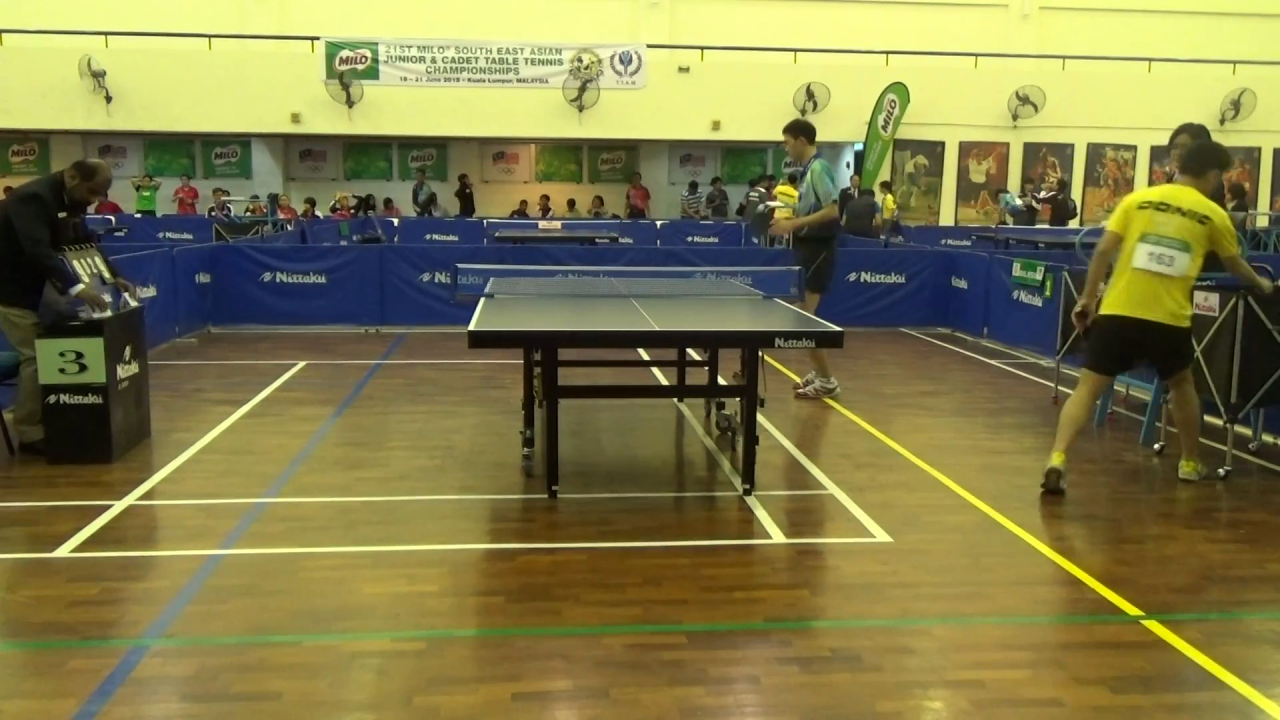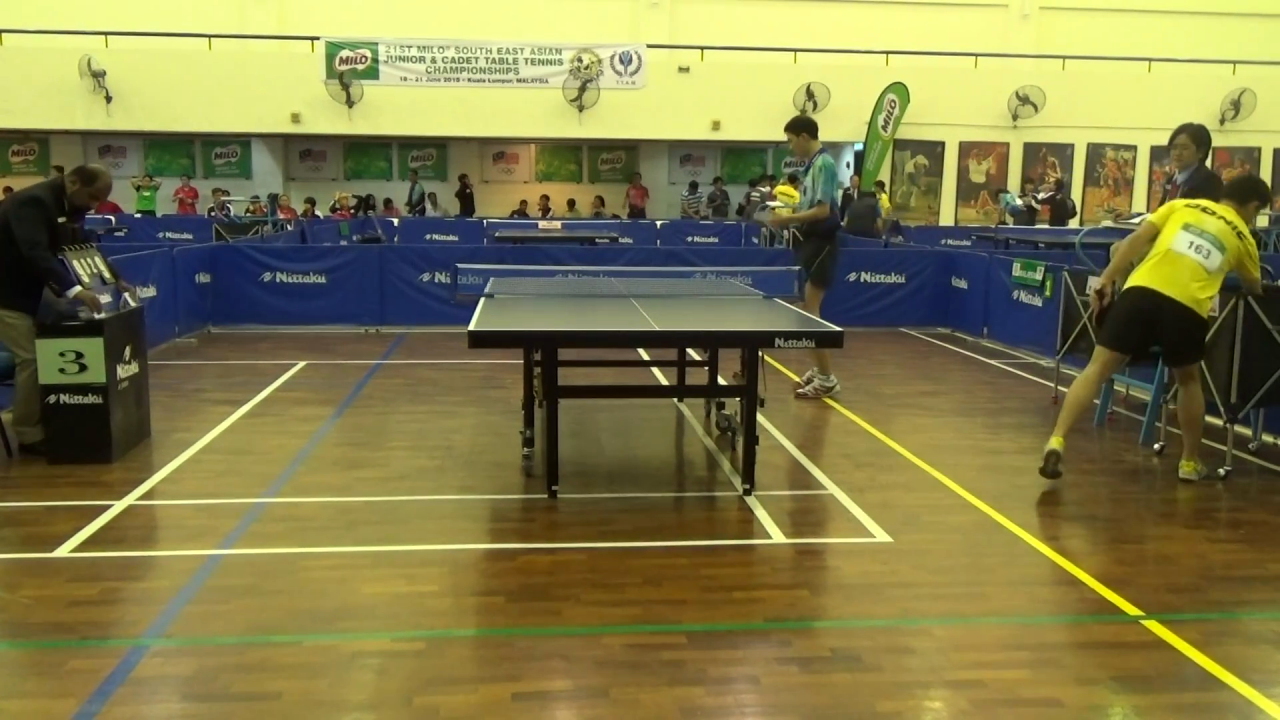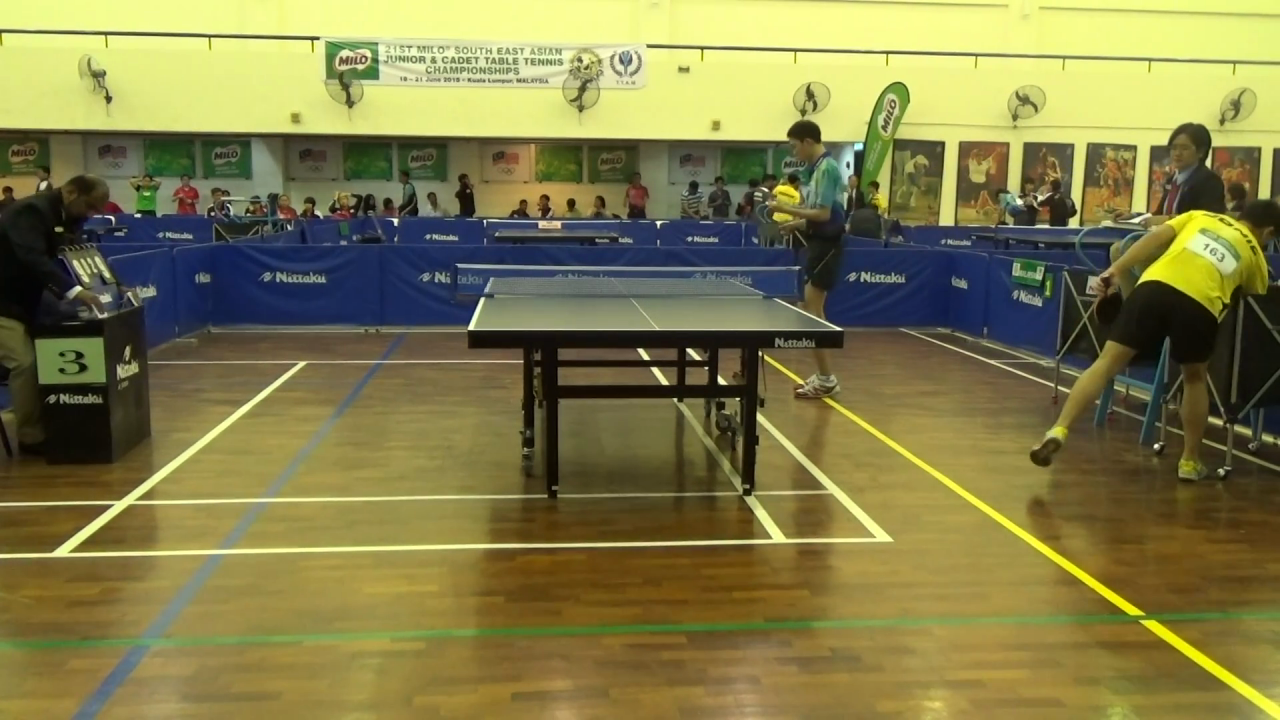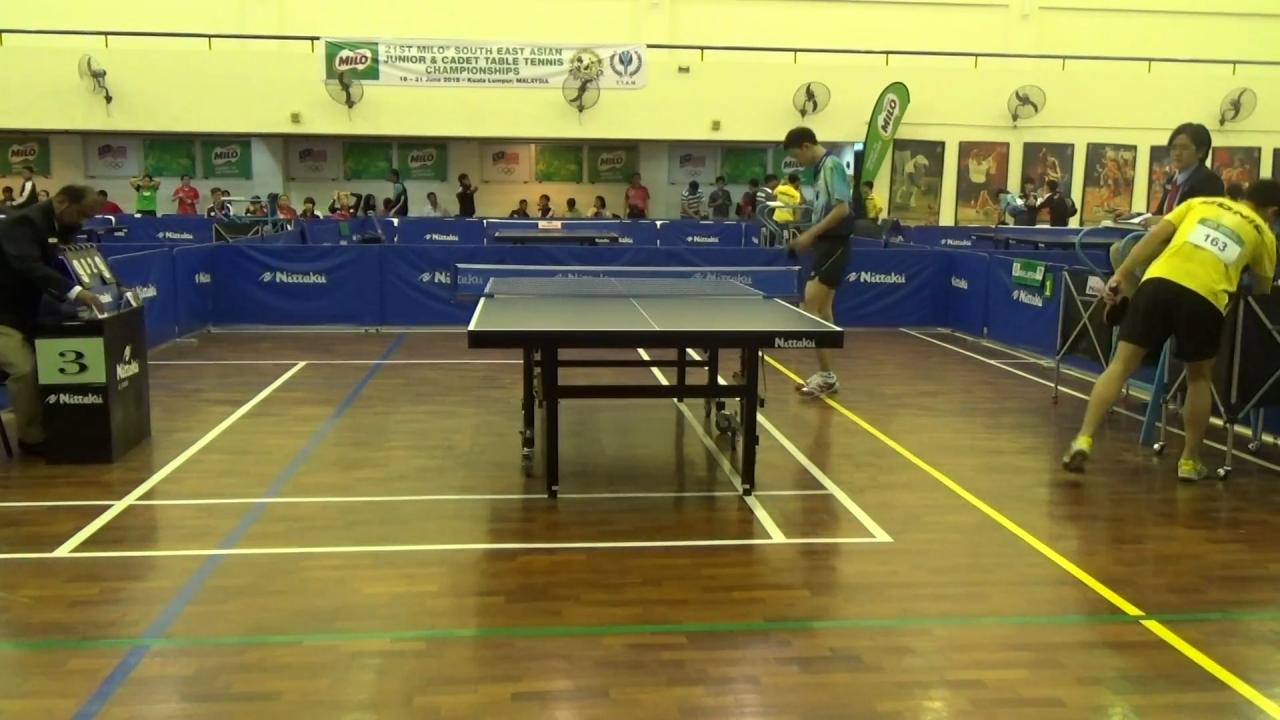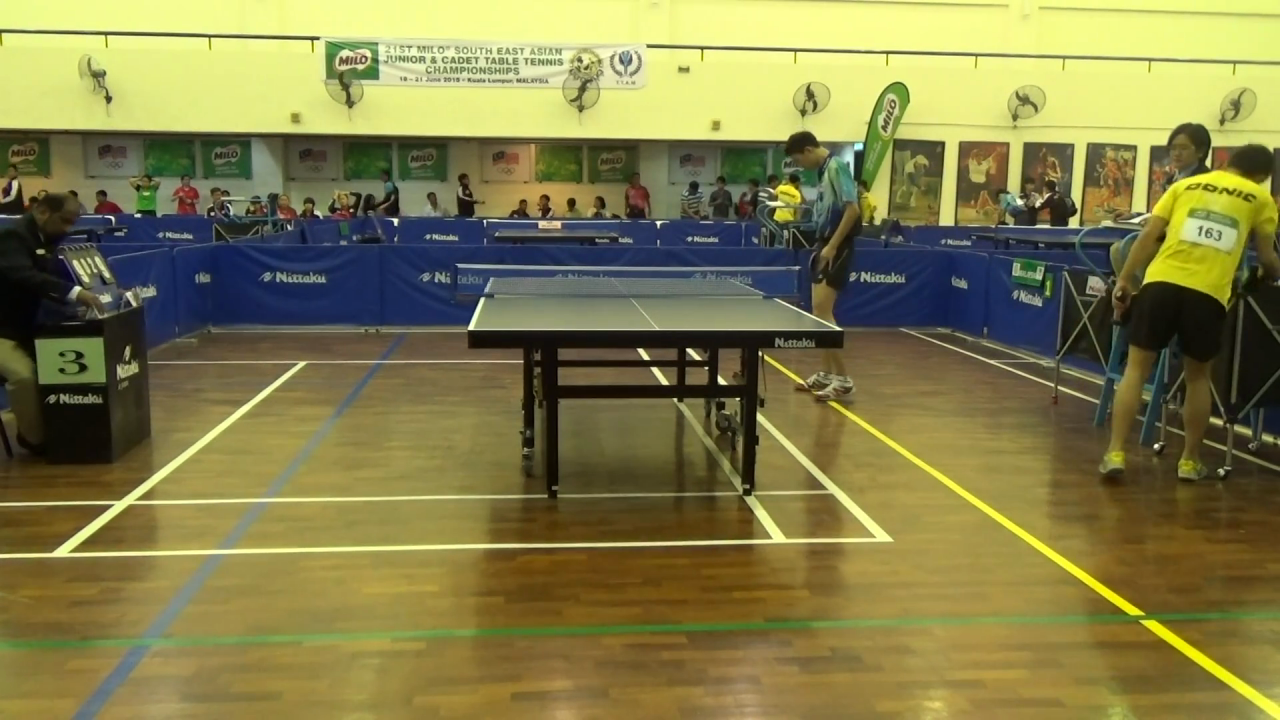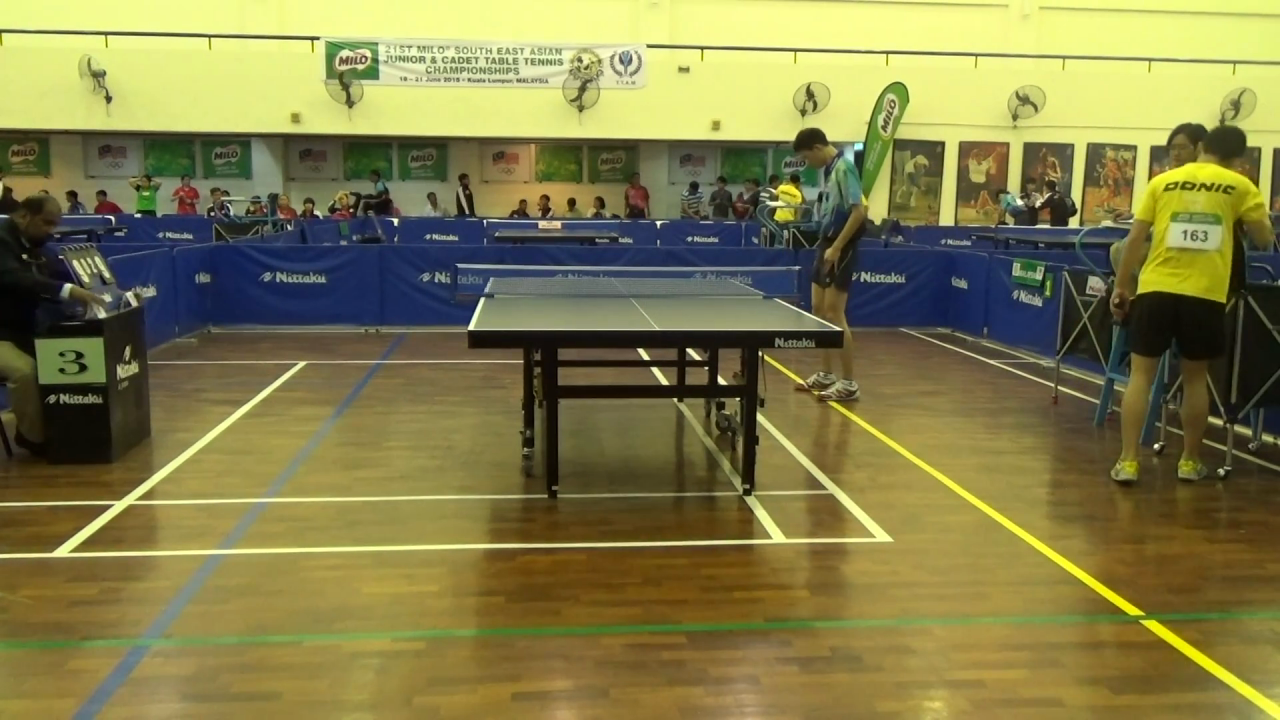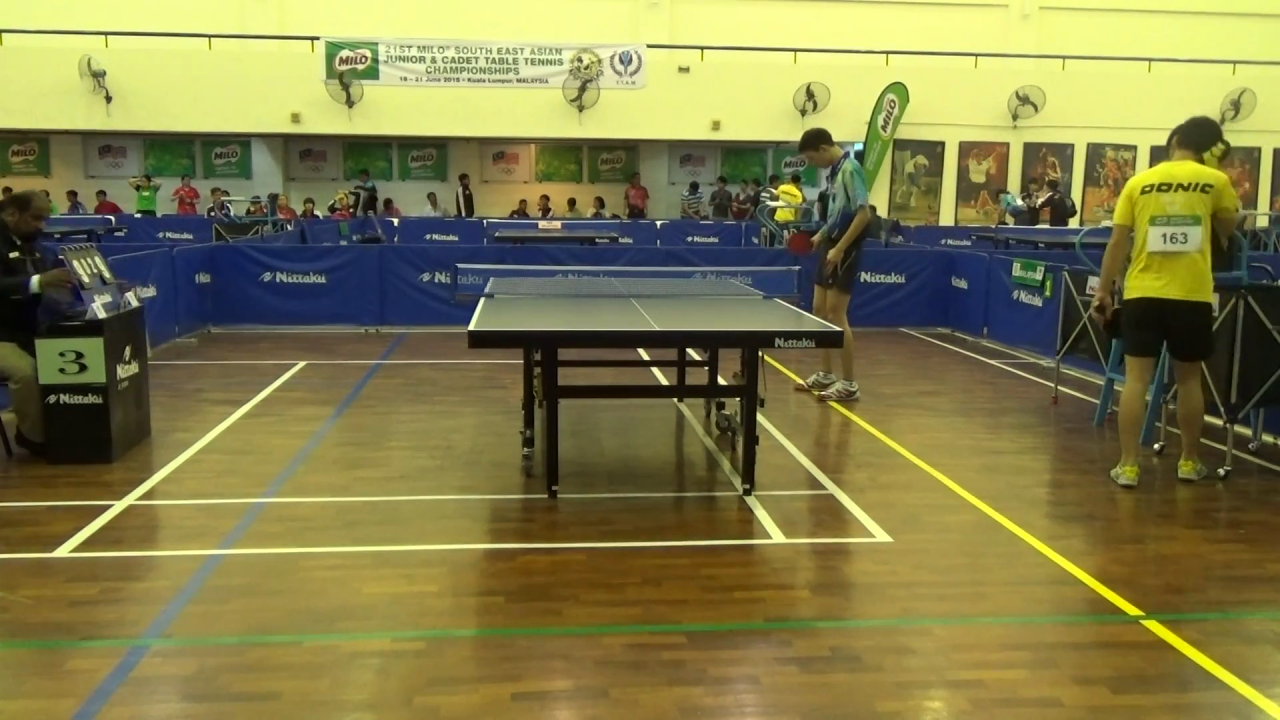
dt=0.2s
person 1, frame 1
left shoulder: (1137, 199)
right shoulder: (1214, 215)
left elbow: (1104, 250)
right elbow: (1236, 268)
left wrist: (1087, 297)
right wrist: (1260, 283)
left hip: (1117, 311)
right hip: (1169, 318)
left knee: (1087, 390)
right knee: (1182, 386)
left ankle: (1058, 457)
right ankle: (1190, 463)
person 1, frame 2
left shoulder: (1182, 205)
right shoulder: (1243, 237)
left elbow: (1139, 236)
right elbow: (1252, 286)
left wrist: (1106, 280)
left hip: (1142, 294)
right hip: (1188, 309)
left knee: (1095, 370)
right knee: (1189, 380)
left ankle: (1057, 441)
right ankle: (1190, 462)
person 1, frame 3
left shoulder: (1199, 216)
right shoulder: (1255, 254)
left elbow: (1156, 237)
right elbow: (1255, 298)
left wrist: (1115, 270)
left hip: (1156, 287)
right hip: (1200, 305)
left knee: (1106, 364)
right knee: (1195, 379)
left ankle: (1058, 431)
right ankle: (1190, 462)
person 1, frame 4
left shoulder: (1201, 203)
left elbow: (1156, 235)
left wrist: (1120, 275)
left hip: (1160, 283)
right hip: (1205, 298)
left knee: (1121, 365)
right knee: (1199, 378)
left ankle: (1084, 439)
right ankle: (1190, 462)
person 1, frame 5
left shoulder: (1187, 185)
left elbow: (1148, 234)
left wrist: (1124, 280)
left hip: (1161, 283)
right hip: (1208, 293)
left knee: (1136, 369)
right knee: (1198, 377)
left ankle: (1115, 453)
right ankle: (1190, 461)
person 1, frame 6
left shoulder: (1163, 182)
right shoulder: (1240, 186)
left elbow: (1134, 239)
right elbow: (1263, 239)
left wrist: (1121, 288)
left hip: (1155, 289)
right hip: (1205, 295)
left knee: (1141, 376)
right knee: (1195, 378)
left ankle: (1128, 462)
right ankle: (1190, 462)
person 1, frame 7
left shoulder: (1139, 182)
right shoulder: (1216, 181)
left elbow: (1117, 242)
right elbow: (1229, 230)
left wrist: (1103, 291)
left hip: (1142, 293)
right hip: (1192, 295)
left knee: (1136, 379)
right knee: (1189, 379)
left ankle: (1128, 466)
right ankle: (1189, 462)
person 2, frame 1
left shoulder: (819, 168)
right shoulder: (807, 170)
left elbow: (832, 211)
left wrist: (795, 224)
right wrist: (789, 223)
left hip: (818, 248)
right hip: (808, 246)
right knee: (800, 313)
left ankle: (826, 381)
right ankle: (819, 373)
person 2, frame 2
left shoulder: (823, 164)
right shoulder: (813, 163)
left elbow: (823, 210)
left wrist: (788, 218)
right wrist: (788, 219)
left hip: (822, 243)
right hip: (812, 241)
left knee: (809, 311)
right knee: (805, 308)
left ankle: (826, 379)
right ankle: (819, 369)
person 2, frame 3
left shoulder: (827, 168)
right shoulder: (819, 167)
left elbow: (824, 214)
left wrist: (788, 208)
right wrist: (794, 224)
left hip: (826, 246)
right hip: (818, 244)
left knee: (811, 312)
right knee: (813, 312)
left ankle: (826, 380)
right ankle: (823, 374)
person 2, frame 4
left shoulder: (832, 165)
right shoulder: (821, 168)
left elbow: (843, 209)
left wrist: (811, 233)
right wrist: (811, 235)
left hip: (833, 244)
right hip: (824, 243)
left knee: (810, 306)
right knee: (821, 310)
left ankle: (825, 374)
right ankle: (825, 374)
person 2, frame 5
left shoulder: (836, 167)
right shoulder: (824, 170)
left elbow: (852, 210)
left wrist: (832, 245)
left hip: (837, 248)
right hip: (826, 246)
left knee: (821, 311)
right knee: (821, 312)
left ankle: (842, 379)
right ankle: (826, 373)
person 2, frame 6
left shoulder: (844, 168)
right shoulder: (830, 170)
left elbow: (858, 212)
left wrist: (837, 248)
left hip: (840, 249)
right hip: (827, 246)
left knee: (834, 315)
right knee: (819, 312)
left ankle: (848, 383)
right ankle: (826, 375)
person 2, frame 7
left shoulder: (850, 169)
right shoulder: (836, 170)
left elbow: (863, 214)
left wrist: (840, 248)
right wrist: (820, 236)
left hip: (844, 250)
right hip: (831, 247)
left knee: (836, 316)
right knee: (820, 312)
left ankle: (848, 384)
right ankle: (826, 374)
person 3, frame 1
left shoulder: (73, 202)
right shoulder: (34, 198)
left elbow: (83, 244)
right elbow: (38, 251)
left wrist: (112, 277)
right wrist: (77, 289)
left hip: (38, 289)
right knee: (38, 356)
right ankle: (30, 434)
person 3, frame 2
left shoulder: (71, 205)
right shoulder: (34, 202)
right elbow: (36, 253)
left wrist: (112, 280)
right wrist: (74, 290)
left hip: (32, 292)
right knee: (33, 358)
right ankle: (29, 435)
person 3, frame 3
left shoulder: (68, 217)
right shoulder: (32, 211)
right elbow: (33, 259)
right wrist: (74, 292)
left hip: (29, 302)
right knee: (26, 363)
right ankle: (31, 436)
person 3, frame 4
left shoulder: (63, 229)
right shoulder: (25, 223)
right elbow: (29, 267)
right wrist: (75, 292)
left hip: (29, 313)
right knee: (25, 369)
right ankle: (32, 437)
person 3, frame 5
left shoulder: (48, 240)
left elbow: (62, 276)
right elbow: (24, 276)
right wrist: (75, 293)
left hip: (26, 326)
right knee: (24, 374)
right ankle: (34, 437)
person 3, frame 6
left shoulder: (32, 244)
left elbow: (48, 282)
right wrist: (70, 291)
left hip: (23, 331)
right knee: (26, 371)
right ankle: (33, 436)
person 3, frame 7
left shoulder: (27, 242)
left elbow: (47, 280)
right wrist: (38, 282)
left hip: (24, 331)
right knee: (27, 371)
right ankle: (34, 436)
